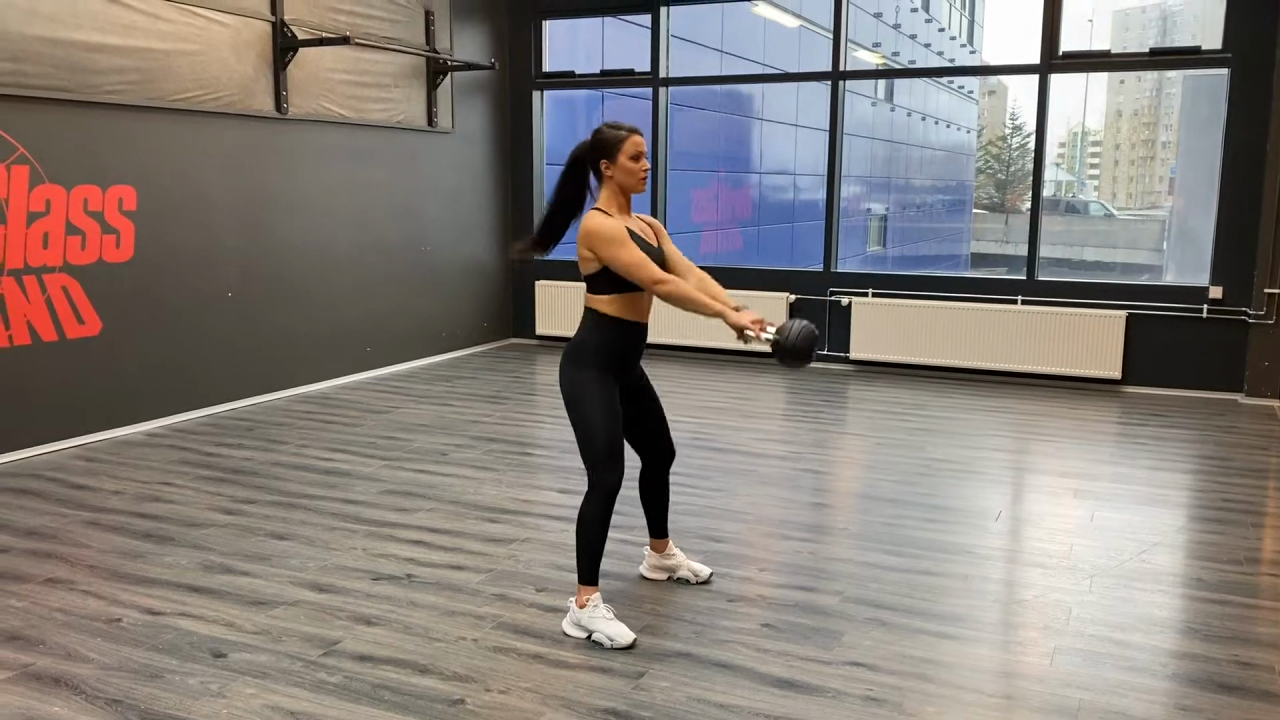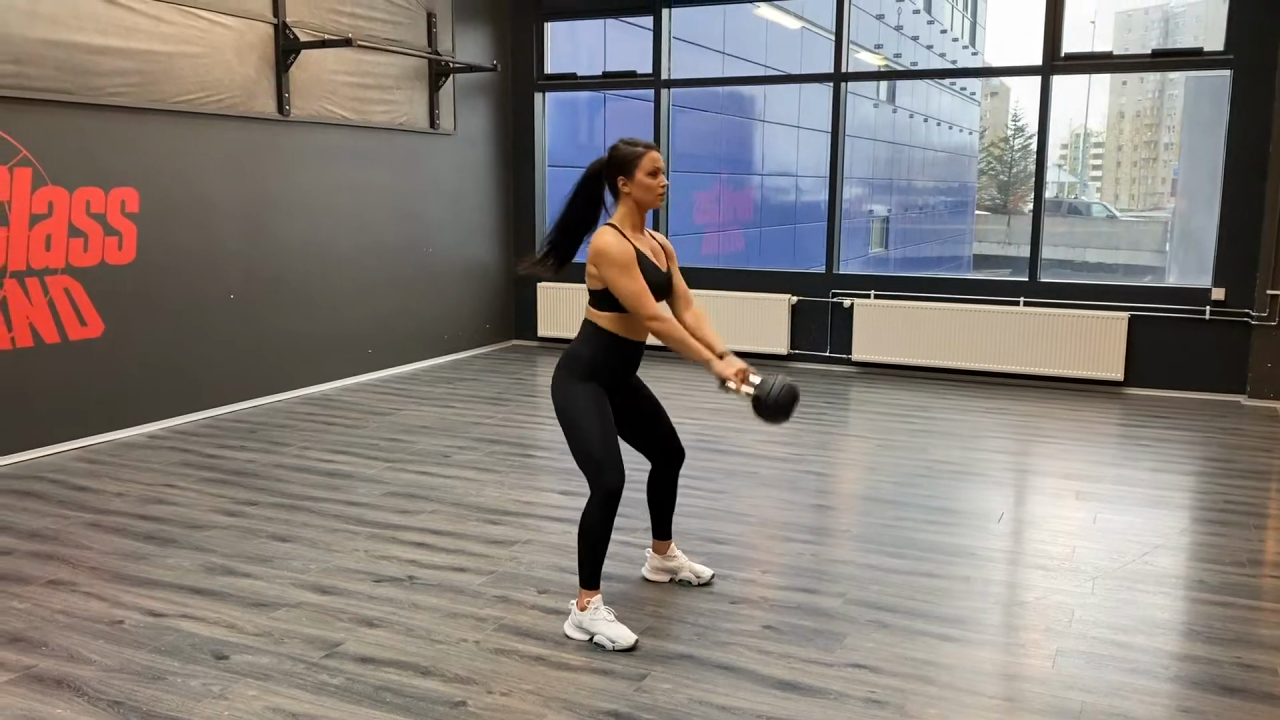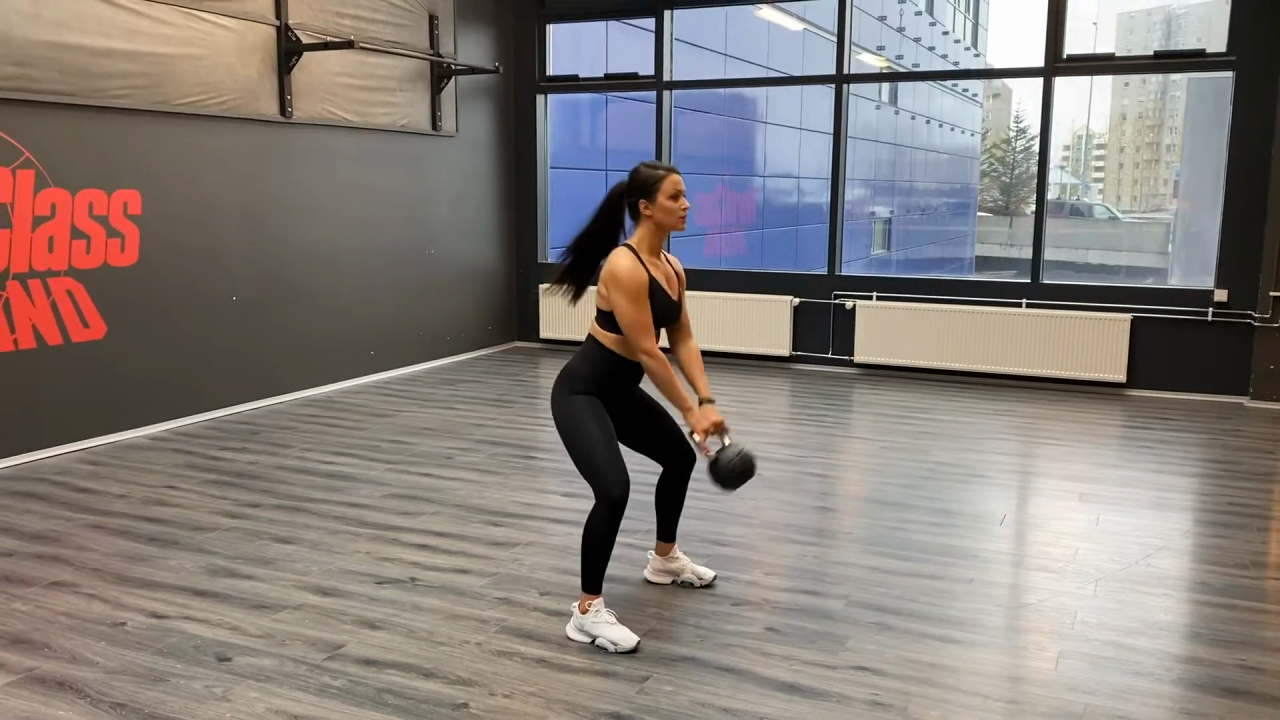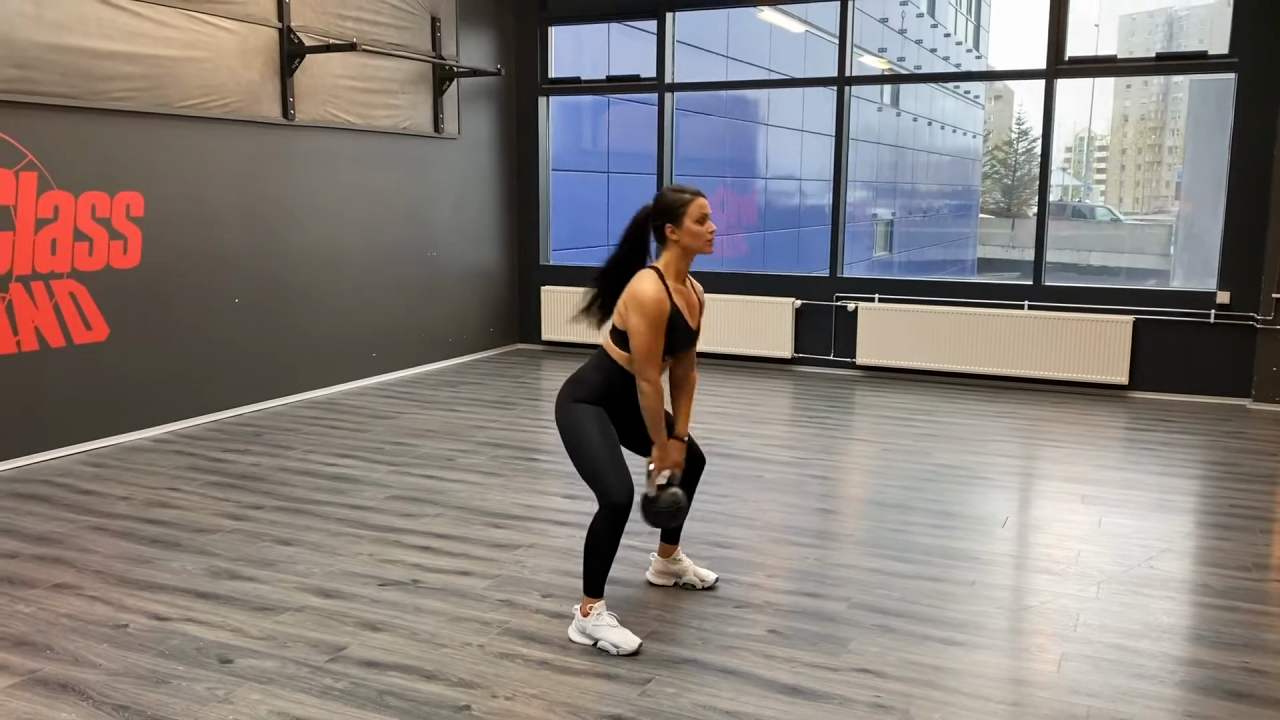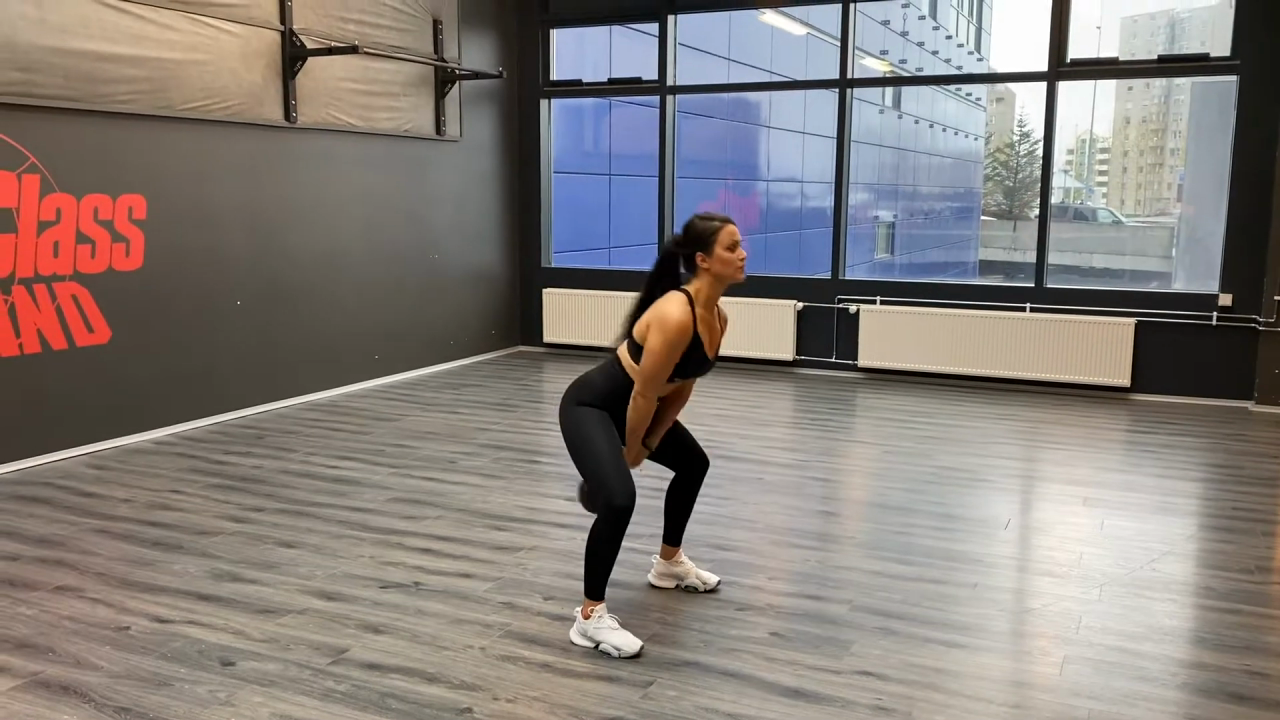
dt=0.1s
person 1, frame 1
left shoulder: (647, 224)
right shoulder: (598, 225)
left elbow: (689, 274)
right elbow: (657, 283)
left wrist: (735, 308)
right wrist: (727, 316)
left hip: (626, 362)
right hip: (591, 364)
left knee: (660, 454)
right knee: (606, 478)
left ankle: (660, 554)
right ankle: (584, 605)
person 1, frame 2
left shoulder: (659, 243)
right shoulder: (609, 243)
left elbow: (685, 307)
right elbow: (655, 318)
left wrist: (726, 355)
right wrist: (713, 363)
left hip: (620, 376)
right hip: (582, 378)
left knee: (668, 455)
right knee: (608, 483)
left ankle: (662, 556)
right ankle: (586, 608)
person 1, frame 3
left shoulder: (672, 267)
right shoulder: (624, 266)
left elbow: (683, 341)
right elbow: (648, 353)
left wrist: (705, 402)
right wrist: (691, 409)
left hip: (622, 390)
right hip: (582, 392)
left knee: (680, 457)
right knee: (614, 490)
left ankle: (664, 559)
right ankle: (587, 611)
person 1, frame 4
left shoulder: (693, 293)
right shoulder: (648, 291)
left elbow: (684, 371)
right elbow: (648, 379)
left wrist: (678, 438)
right wrist: (660, 445)
left hip: (623, 398)
right hip: (586, 402)
left knee: (688, 459)
right knee: (618, 494)
left ankle: (667, 561)
right ankle: (588, 612)
person 1, frame 5
left shoulder: (717, 316)
right shoulder: (675, 314)
left elbow: (680, 389)
right elbow: (643, 395)
left wrist: (644, 447)
right wrist: (630, 449)
left hip: (636, 405)
right hip: (589, 405)
left knee: (694, 463)
right knee: (619, 499)
left ankle: (669, 563)
right ankle: (591, 617)
